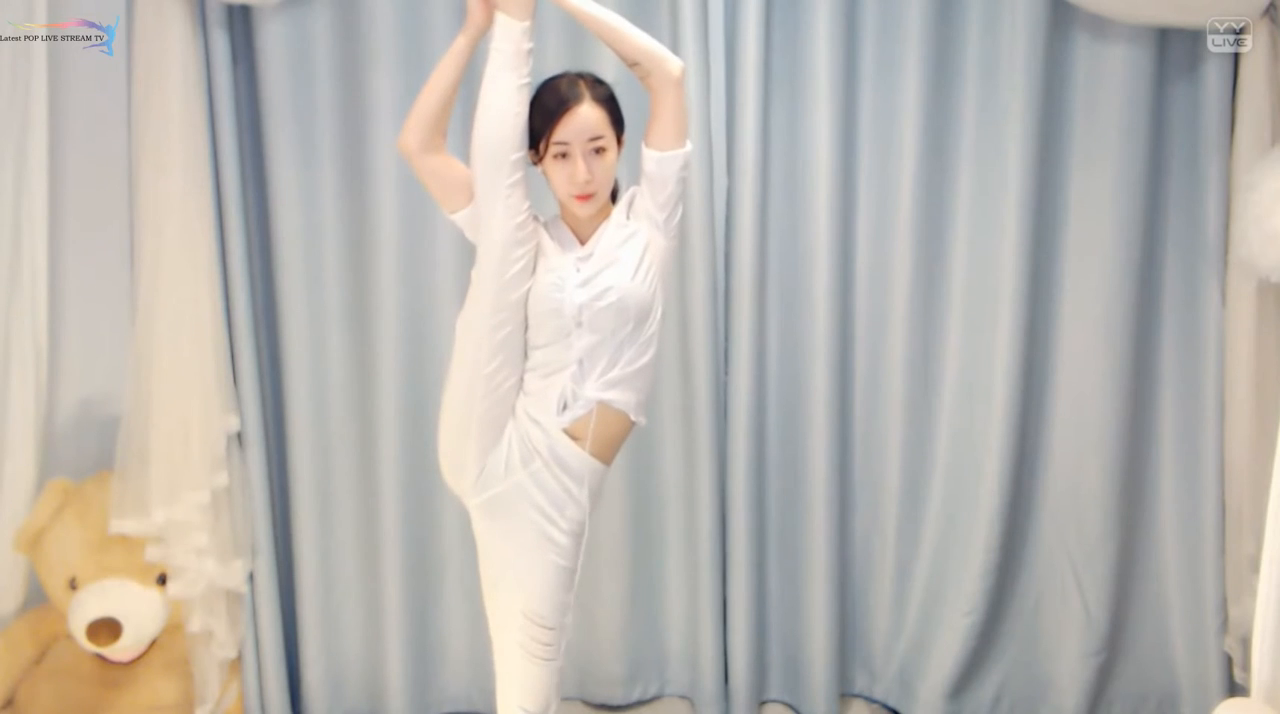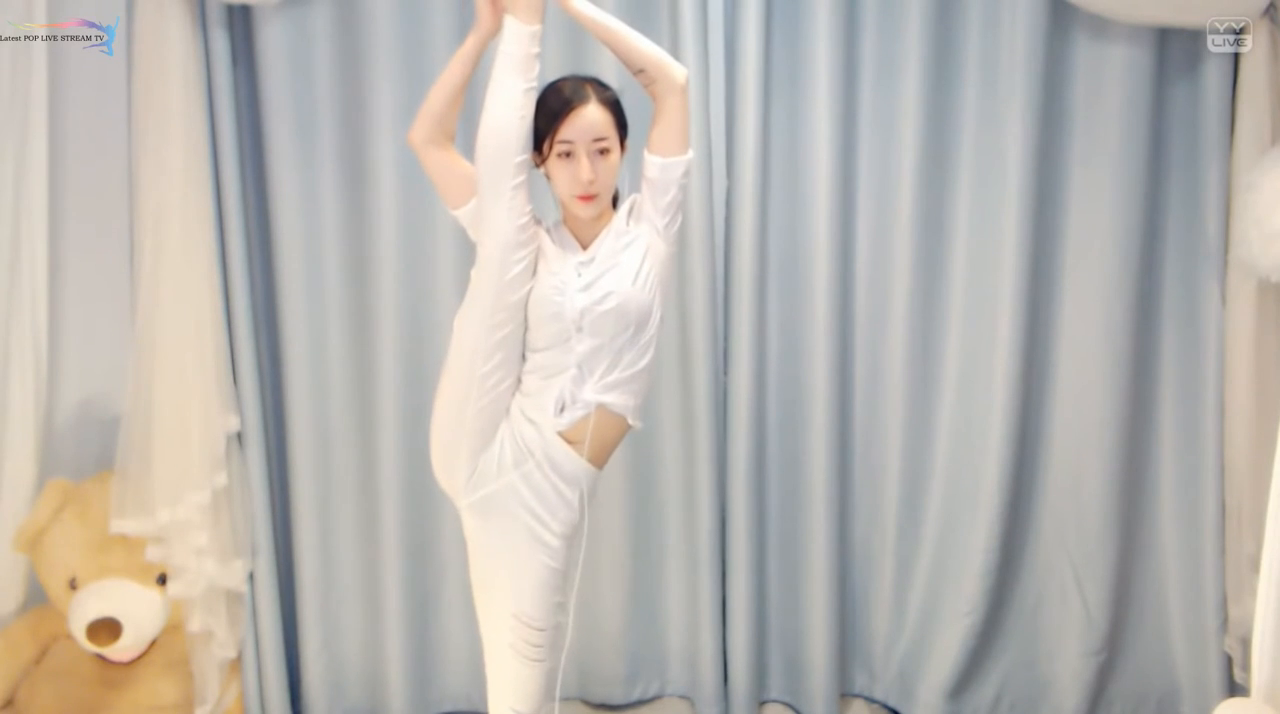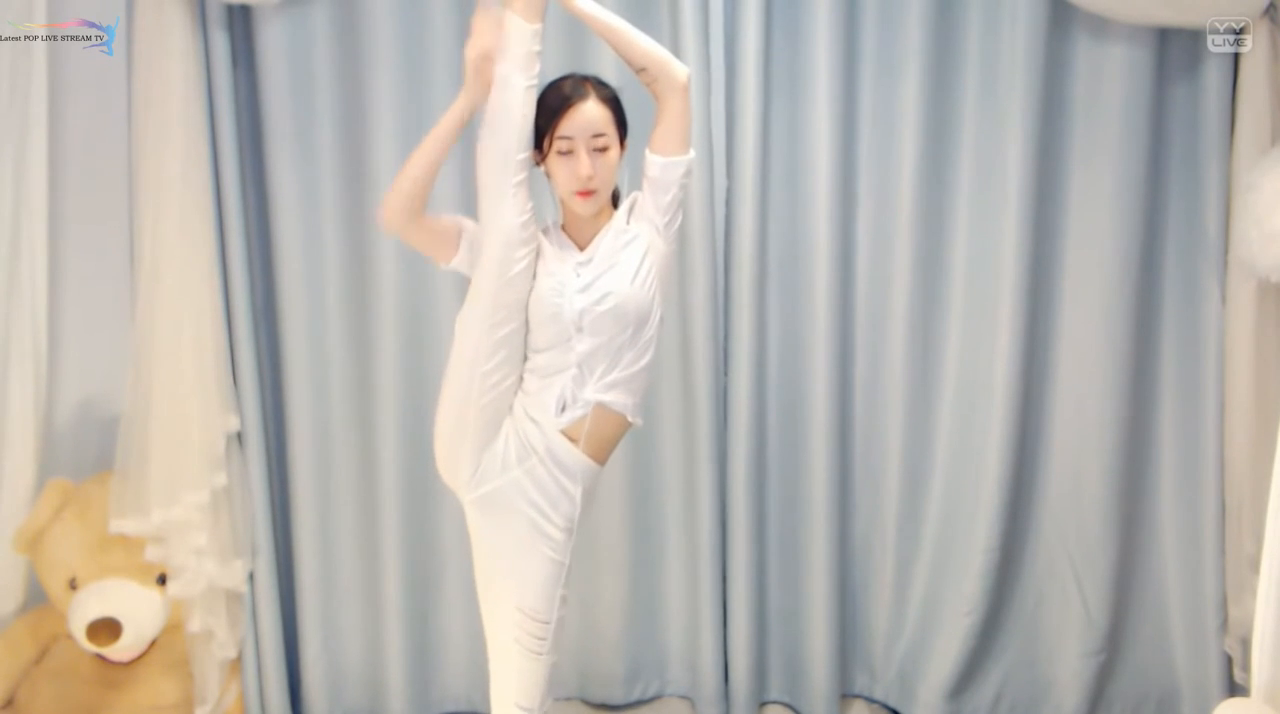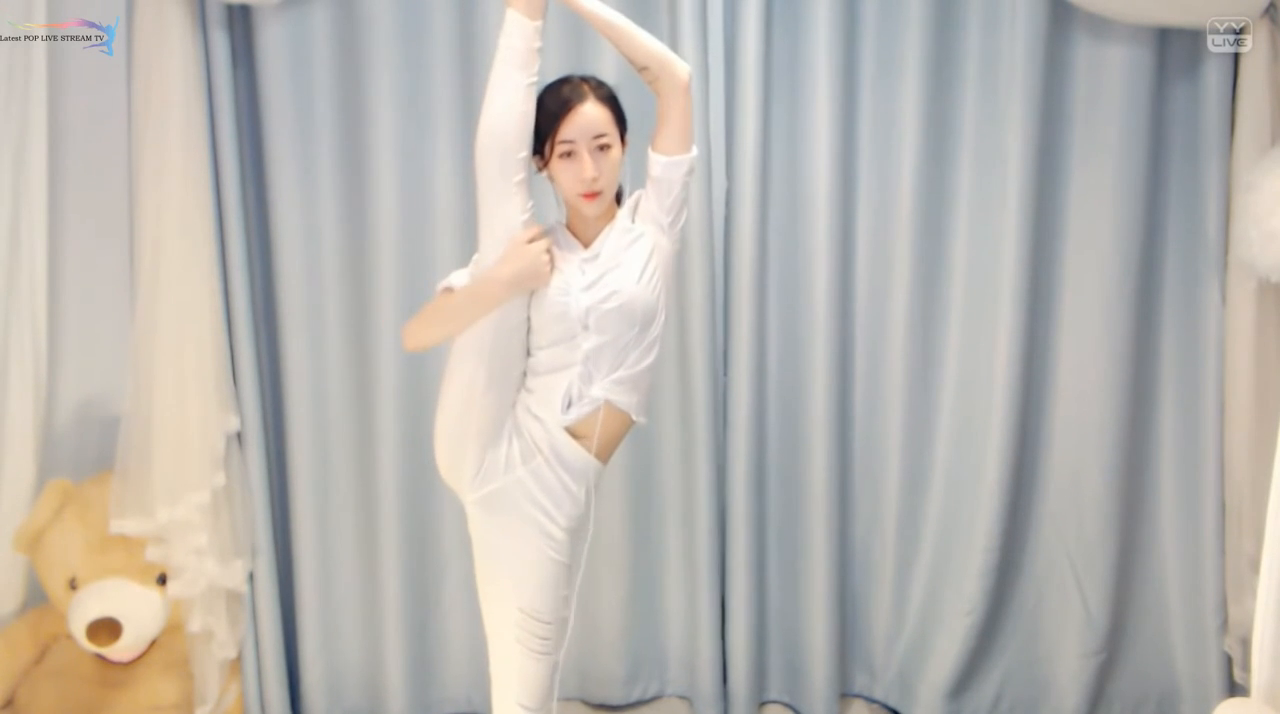
dt=1s
person 1, frame 1
left shoulder: (648, 223)
right shoulder: (526, 242)
left elbow: (667, 73)
right elbow: (419, 145)
left hip: (557, 481)
right hip: (494, 449)
left knee: (534, 656)
person 1, frame 2
left shoulder: (648, 227)
right shoulder: (527, 245)
left elbow: (671, 81)
right elbow: (428, 138)
left hip: (548, 484)
right hip: (485, 451)
person 1, frame 3
left shoulder: (647, 226)
right shoulder: (524, 251)
left elbow: (673, 80)
right elbow: (398, 216)
right wrist: (469, 99)
left hip: (549, 481)
right hip: (490, 447)
person 1, frame 4
left shoulder: (652, 225)
right shoulder: (530, 248)
left elbow: (673, 77)
right elbow: (415, 335)
right wrist: (503, 282)
left hip: (551, 481)
right hip: (490, 450)
